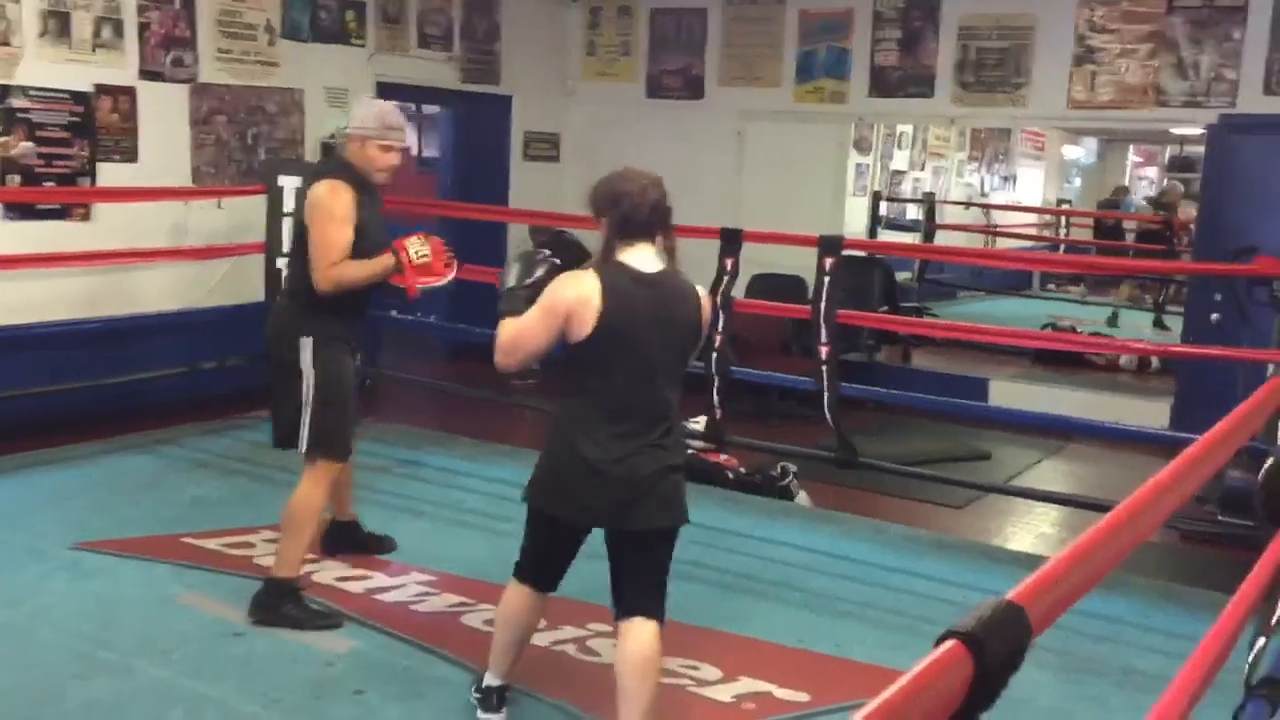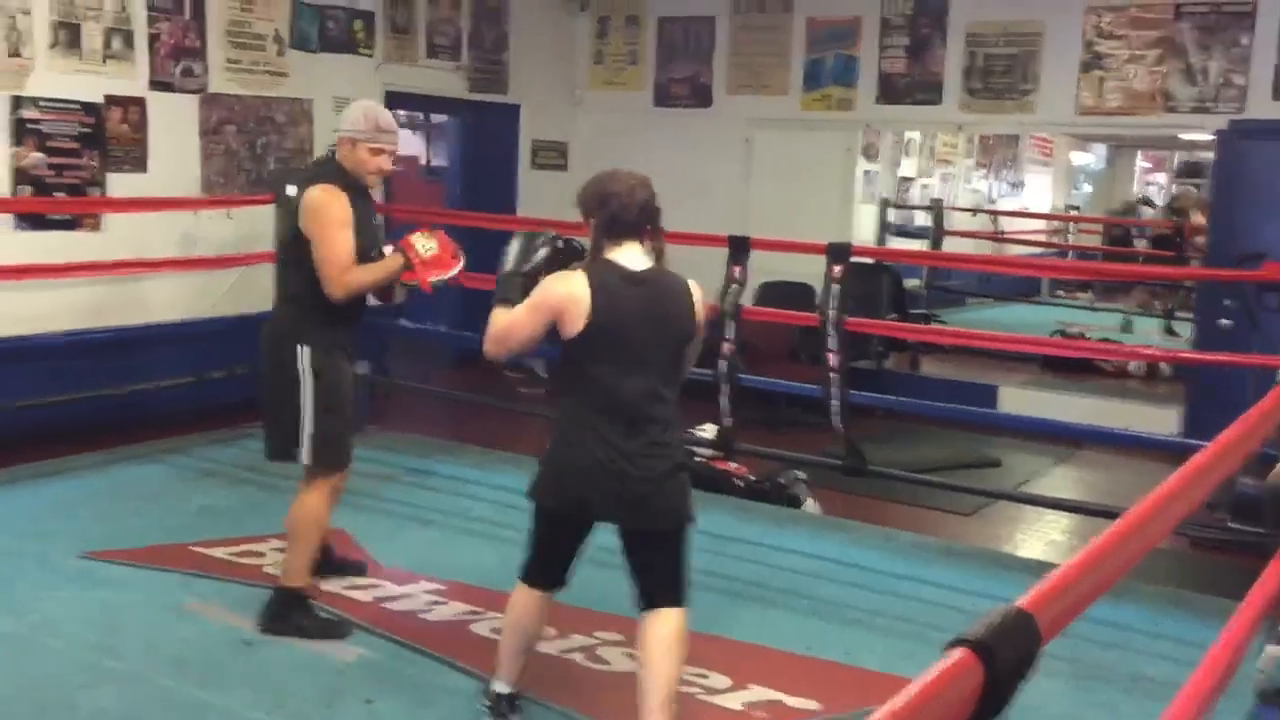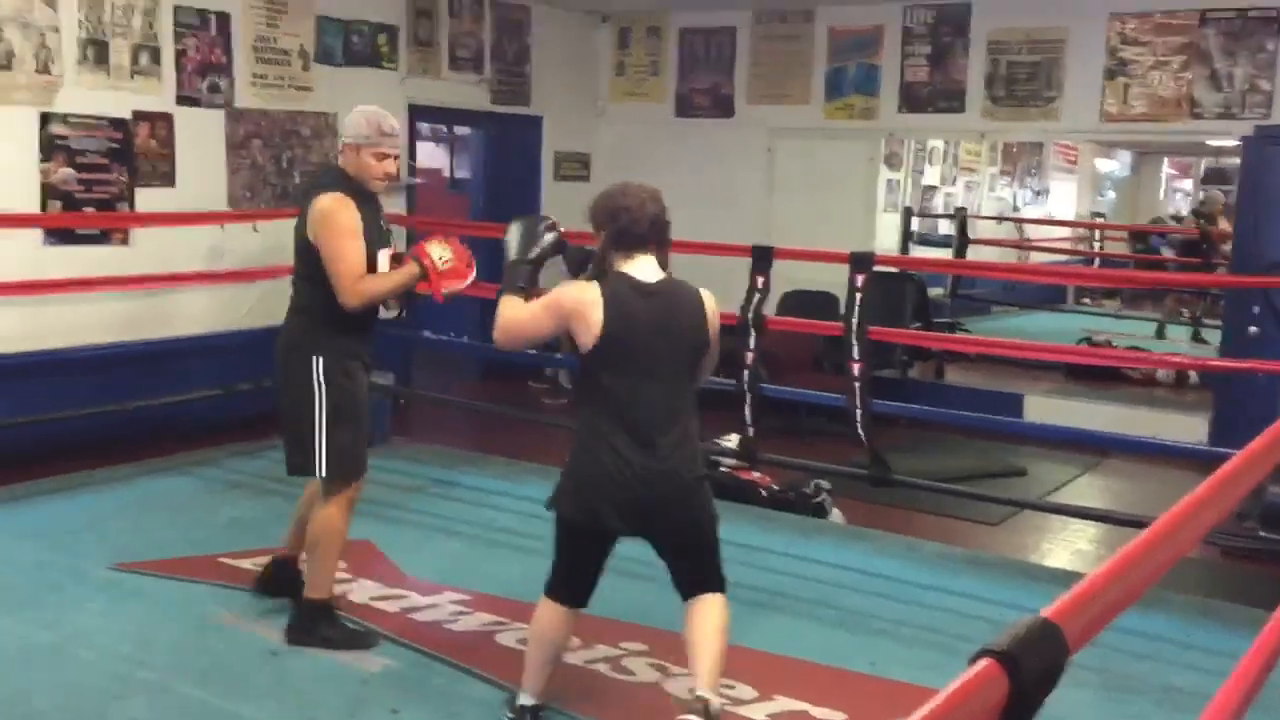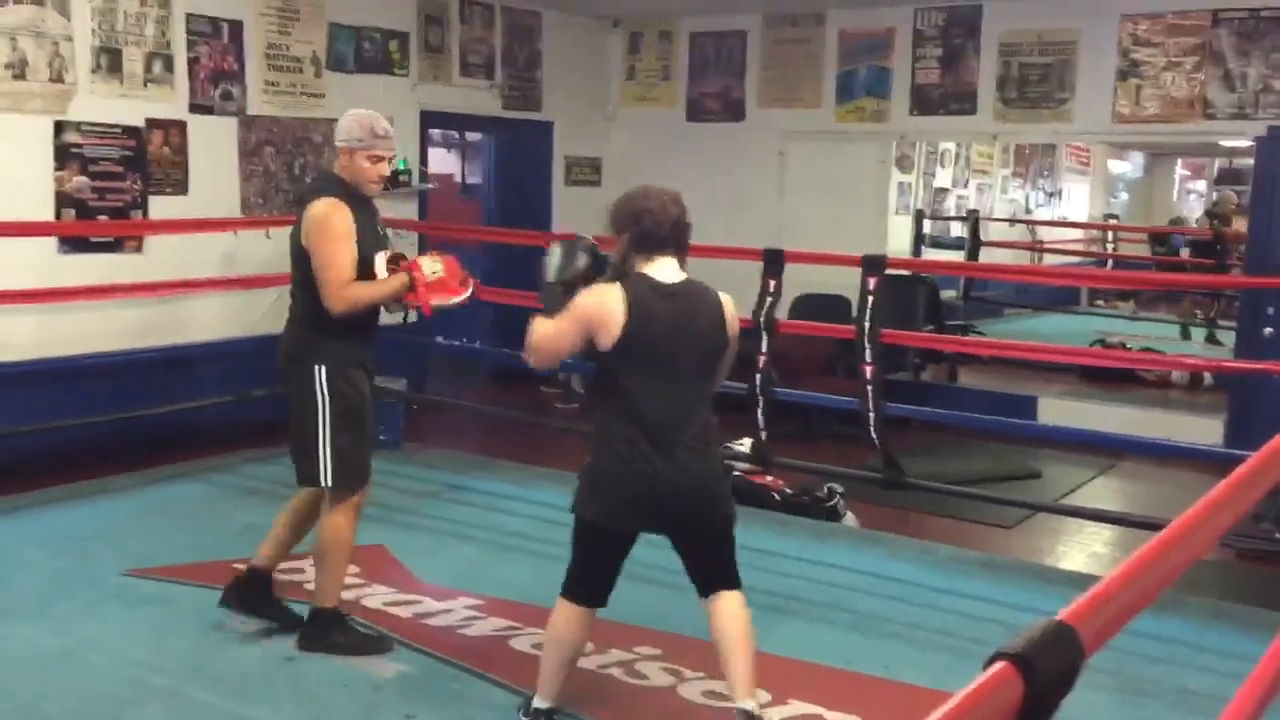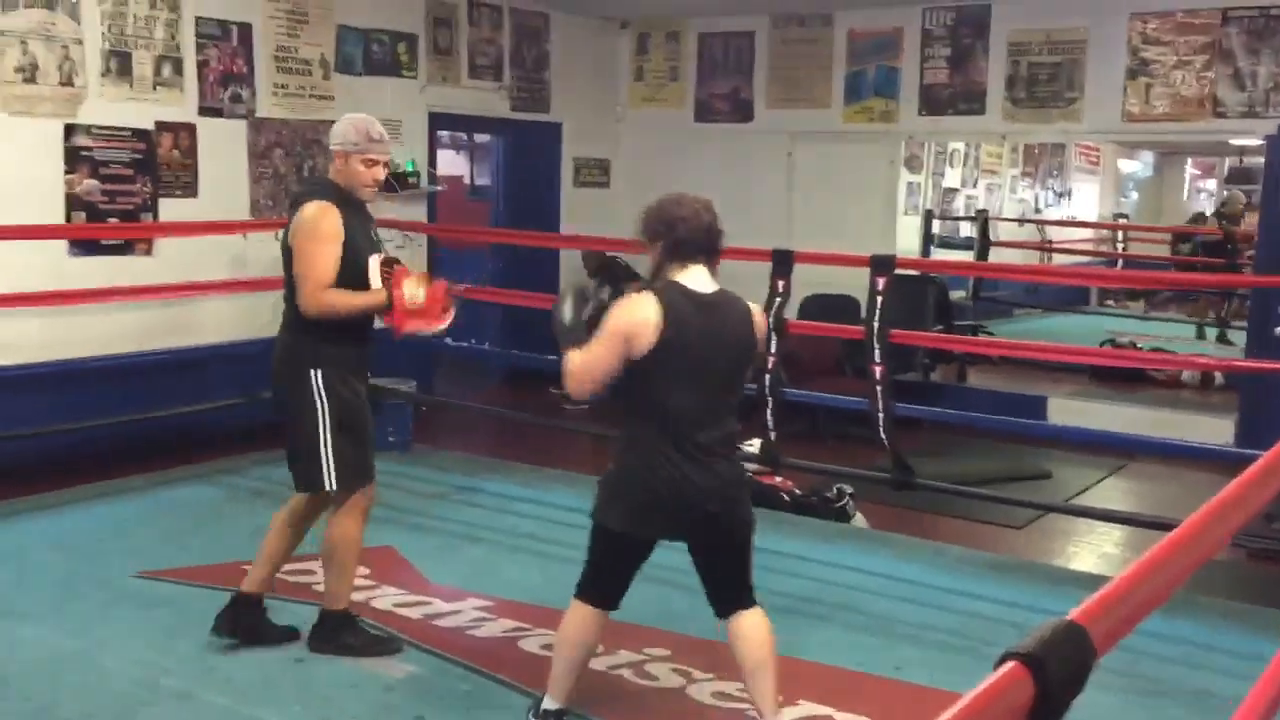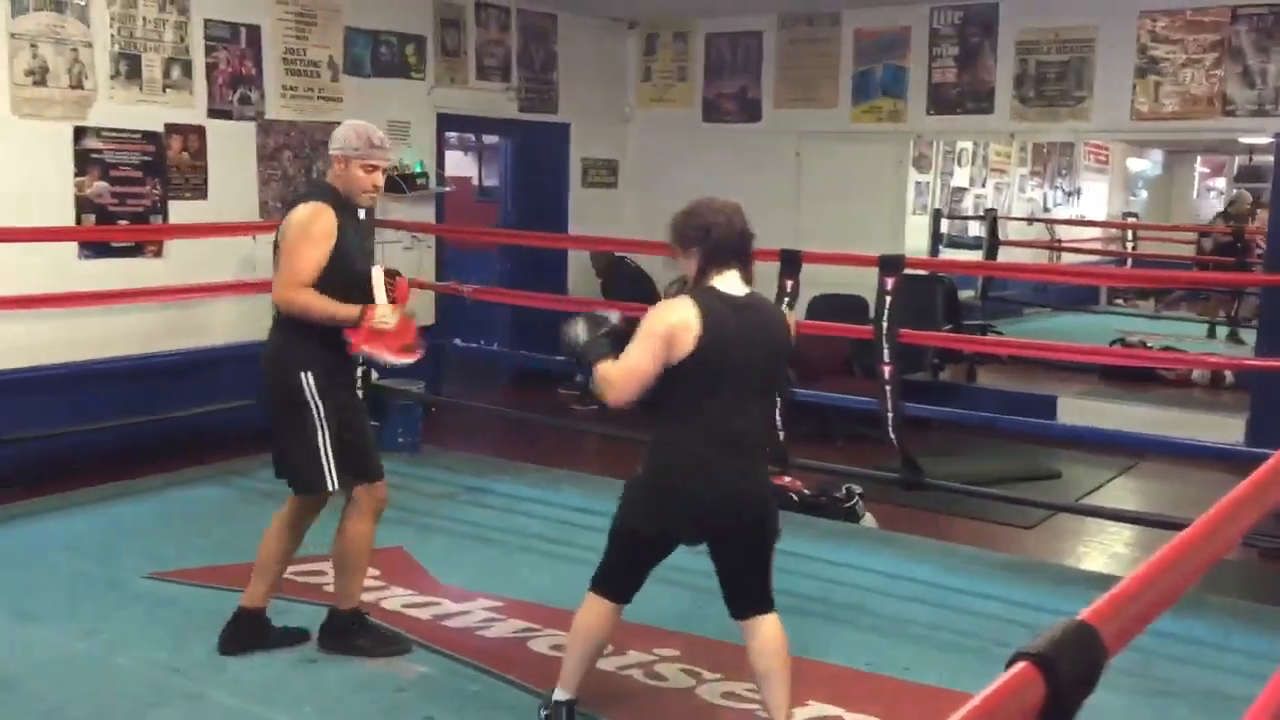
dt=0.1s
person 1, frame 1
left shoulder: (357, 189)
right shoulder: (332, 191)
right elbow: (328, 277)
left wrist: (393, 262)
right wrist: (394, 261)
left hip: (327, 336)
right hip: (312, 338)
left knee: (340, 445)
right knee: (326, 461)
left ankle: (343, 528)
right ankle: (278, 592)
person 1, frame 2
left shoulder: (351, 192)
right shoulder: (326, 196)
right elbow: (339, 284)
left wrist: (395, 261)
right wrist: (400, 261)
left hip: (324, 343)
right hip: (308, 346)
left knee: (333, 457)
right knee: (325, 472)
left ankle: (315, 552)
right ankle: (288, 602)
person 1, frame 3
left shoulder: (360, 199)
right shoulder: (334, 205)
right elbow: (353, 293)
left wrist: (405, 266)
right wrist: (418, 267)
left hip: (338, 353)
right hip: (322, 355)
left knee: (338, 474)
right knee: (342, 484)
left ankle: (286, 568)
right ankle: (313, 614)
person 1, frame 4
left shoulder: (358, 205)
right shoulder: (331, 209)
right elbow: (338, 298)
left wrist: (396, 279)
right wrist: (408, 280)
left hip: (340, 361)
right hip: (326, 364)
left knee: (328, 485)
right knee: (347, 493)
left ankle: (254, 581)
right ankle: (325, 622)
person 1, frame 5
left shoulder: (353, 211)
right shoulder: (322, 212)
right elbow: (313, 301)
left wrist: (386, 283)
right wrist: (388, 297)
left hip: (331, 367)
right hip: (318, 369)
left knee: (317, 494)
right knee: (355, 495)
left ankle: (244, 607)
right ankle: (334, 624)
person 1, frame 6
left shoulder: (348, 215)
right shoulder: (316, 214)
right elbow: (288, 296)
left wrist: (381, 304)
right wrist: (362, 315)
left hip: (320, 370)
right hip: (307, 371)
left knee: (308, 496)
right knee: (368, 492)
left ankle: (248, 620)
right ankle: (345, 623)
person 2, frame 1
left shoulder: (575, 289)
right shoulder: (695, 299)
left elbow: (508, 357)
left wrist: (518, 291)
left hip: (574, 468)
right hip: (651, 475)
left knee: (532, 577)
right knee: (640, 612)
person 2, frame 2
left shoulder: (567, 287)
right shoulder: (688, 296)
left elbow: (496, 345)
left wrist: (513, 279)
left hip: (578, 465)
right hip: (655, 472)
left knee: (538, 580)
right knee: (664, 602)
person 2, frame 3
left shoulder: (580, 299)
right shoulder: (702, 306)
left elbow: (505, 333)
left wrist: (520, 264)
left hip: (599, 477)
right hip: (677, 479)
left knee: (564, 593)
right knee: (704, 590)
person 2, frame 4
left shoulder: (604, 301)
right shoulder: (720, 308)
left elbow: (539, 353)
left wrist: (555, 298)
left hip: (619, 477)
right hip: (696, 478)
left knee: (580, 593)
right knee: (722, 588)
person 2, frame 5
left shoulder: (638, 310)
right shoulder: (749, 317)
left elbow: (580, 383)
left wrist: (572, 328)
left hip: (640, 483)
right hip: (719, 487)
left knee: (592, 596)
right knee: (739, 604)
person 2, frame 6
left shoulder: (674, 315)
right shoulder: (778, 320)
left elbow: (619, 392)
left wrist: (590, 347)
left hip: (671, 483)
right hip: (747, 489)
left knee: (609, 589)
right knee: (757, 608)
